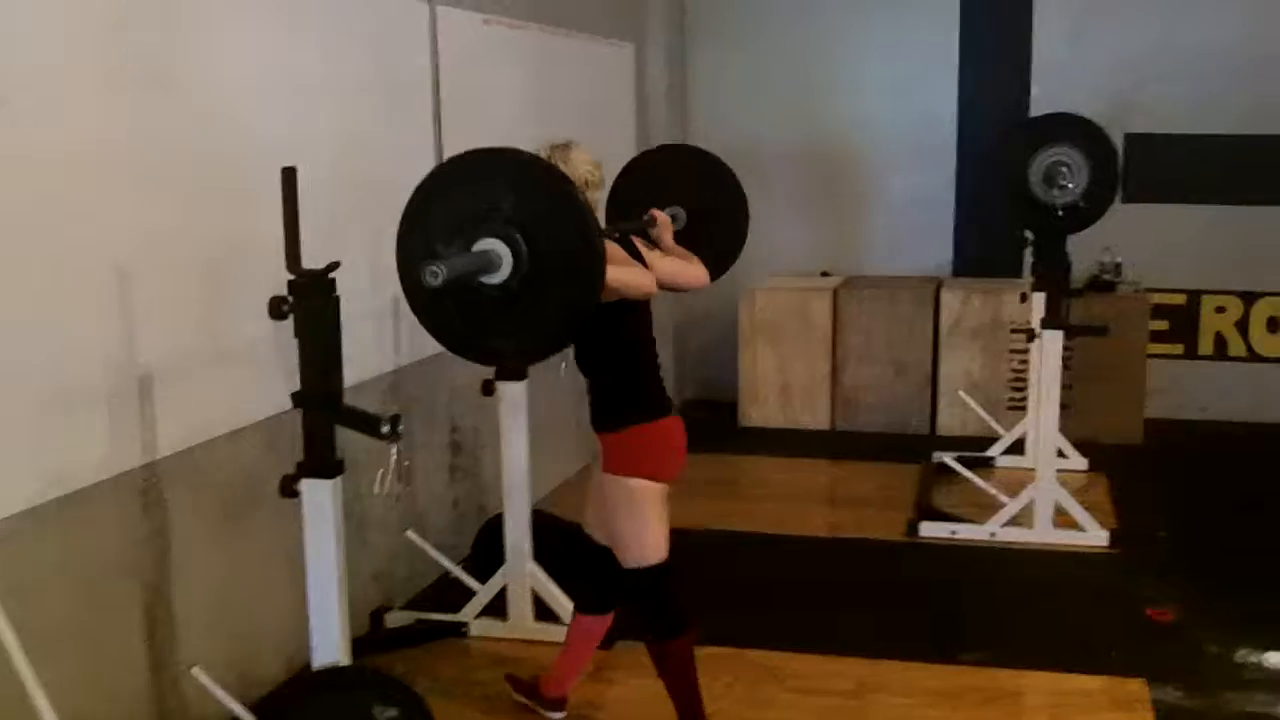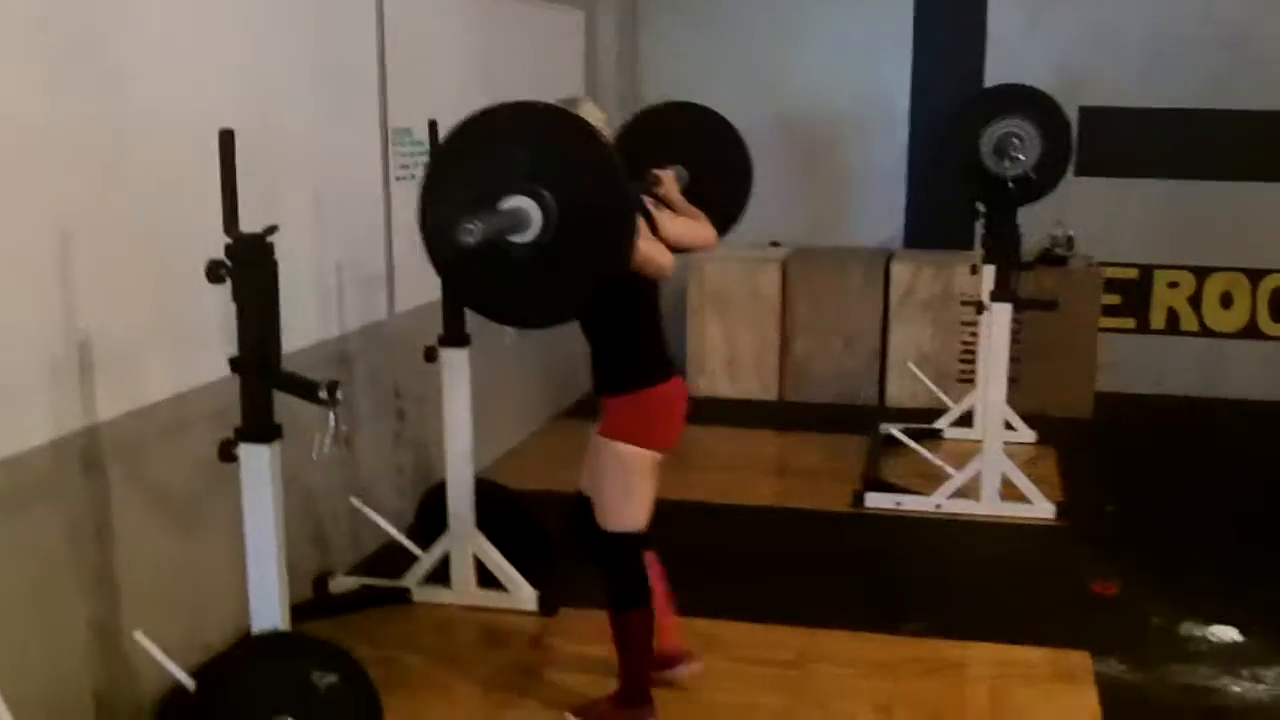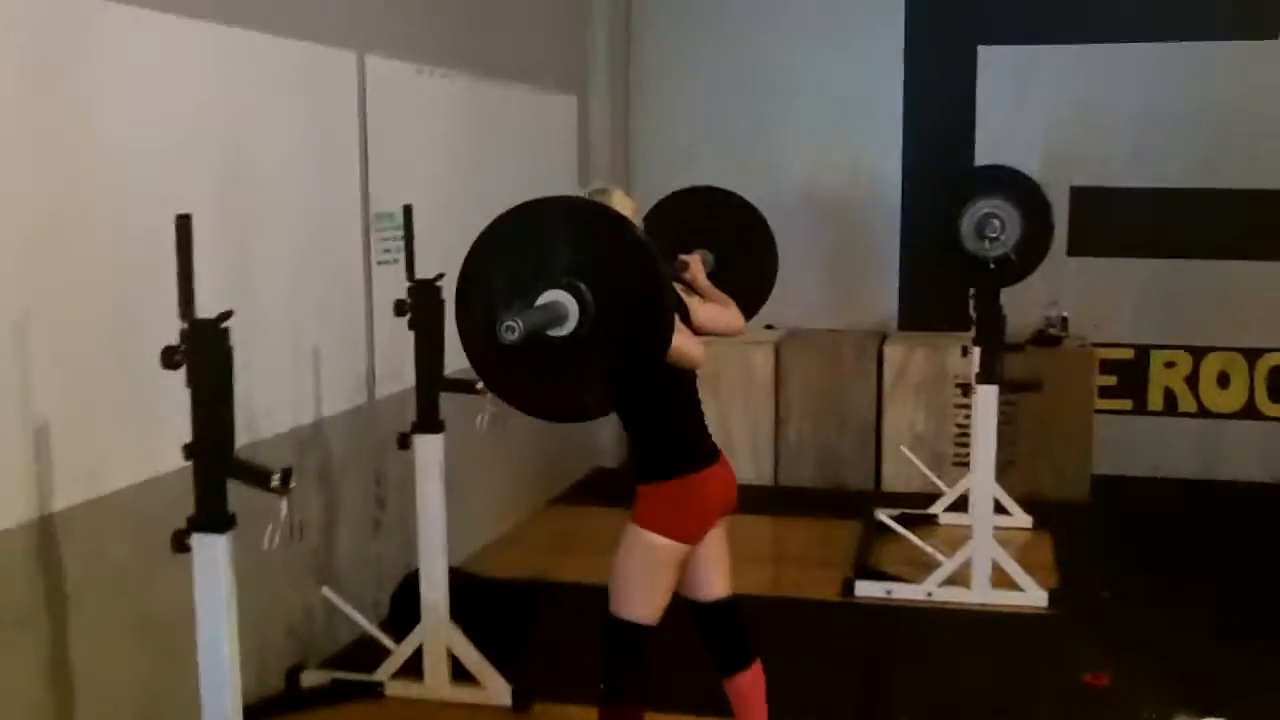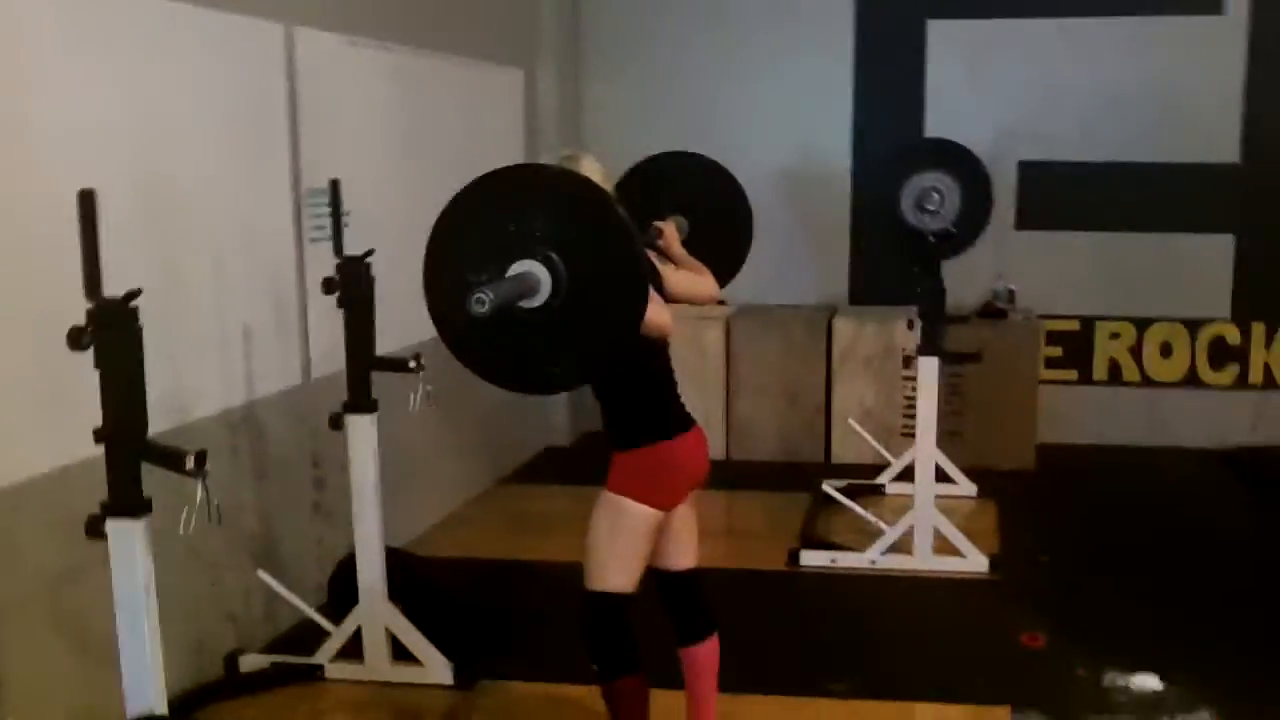
dt=0.3s
person 1, frame 1
left shoulder: (596, 254)
right shoulder: (626, 242)
left elbow: (632, 283)
right elbow: (697, 274)
right wrist: (666, 237)
left hip: (638, 437)
right hip: (642, 427)
left knee: (648, 586)
right knee: (605, 569)
person 1, frame 2
right shoulder: (635, 203)
left elbow: (659, 262)
right elbow: (704, 234)
right wrist: (670, 192)
left hip: (637, 400)
right hip: (657, 388)
left knee: (616, 548)
right knee: (600, 517)
right ankle: (666, 648)
person 1, frame 3
right shoulder: (667, 292)
left elbow: (691, 353)
right elbow: (735, 319)
right wrist: (697, 278)
left hip: (675, 490)
right hip: (706, 477)
left knee: (625, 640)
right knee: (718, 620)
person 1, frame 4
right shoulder: (642, 261)
left elbow: (658, 323)
right elbow: (708, 287)
right wrist: (671, 248)
left hip: (648, 462)
right hip: (682, 446)
left knee: (607, 615)
right knee: (684, 592)
